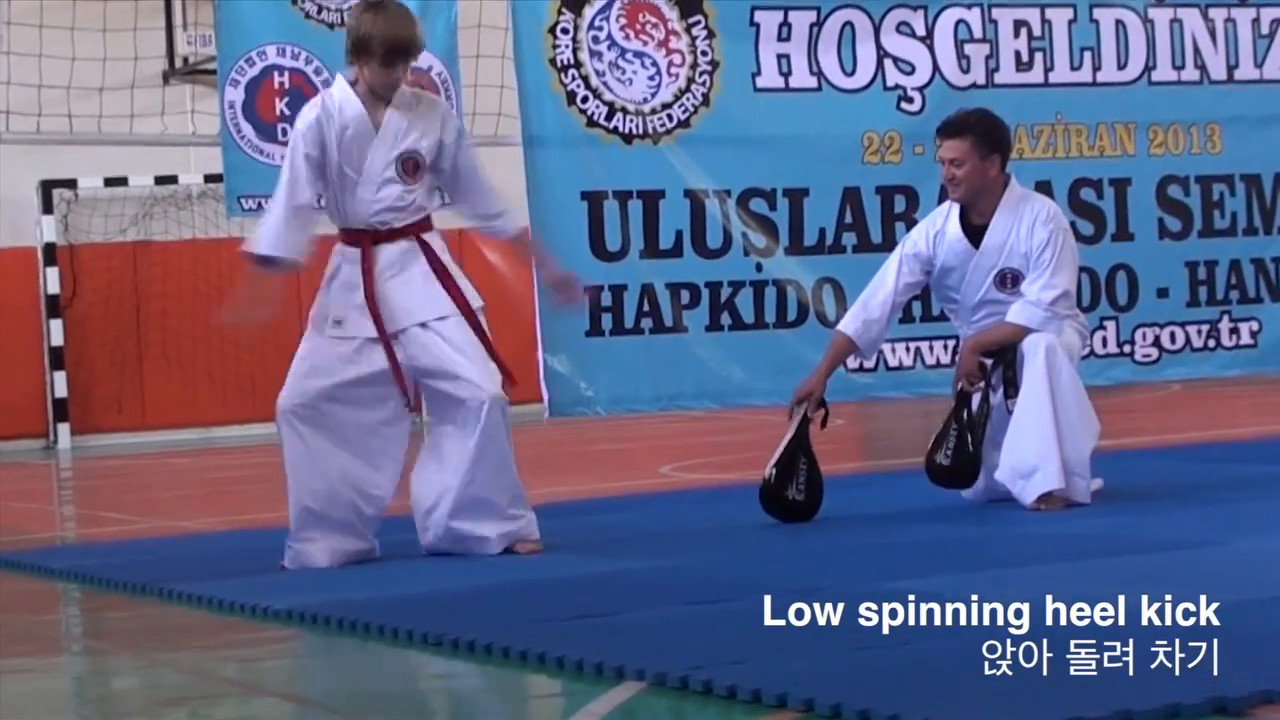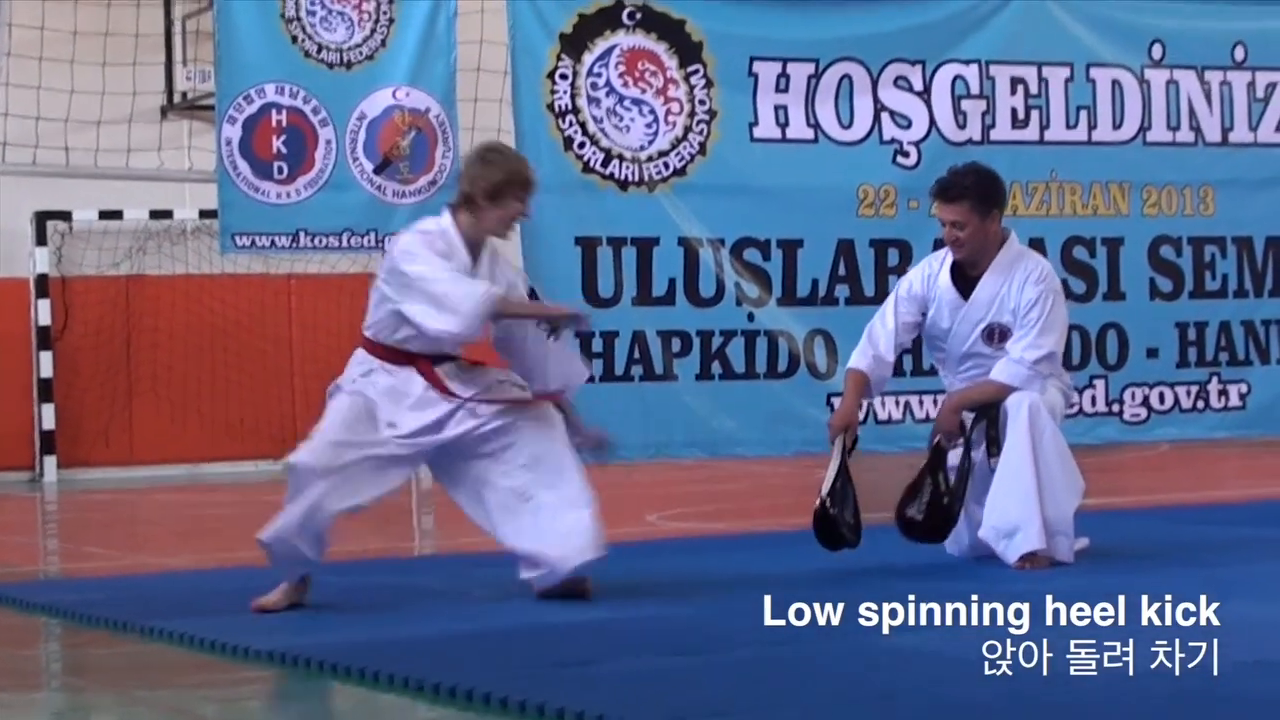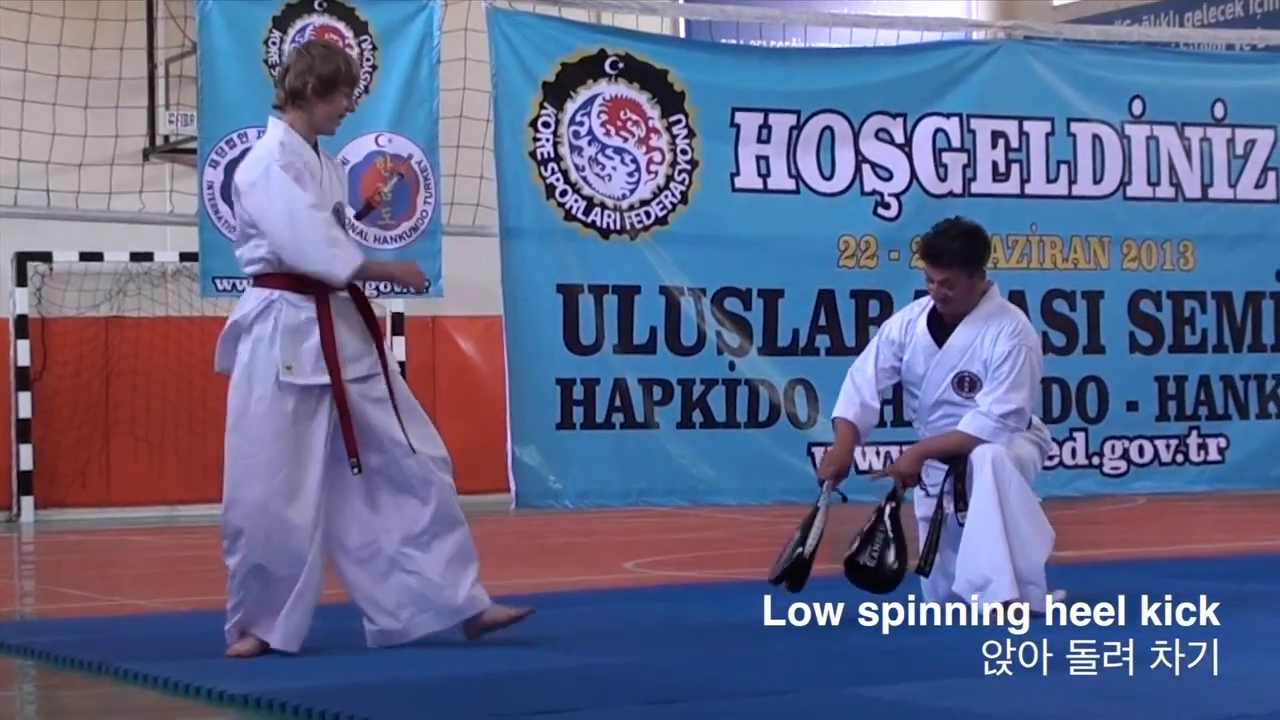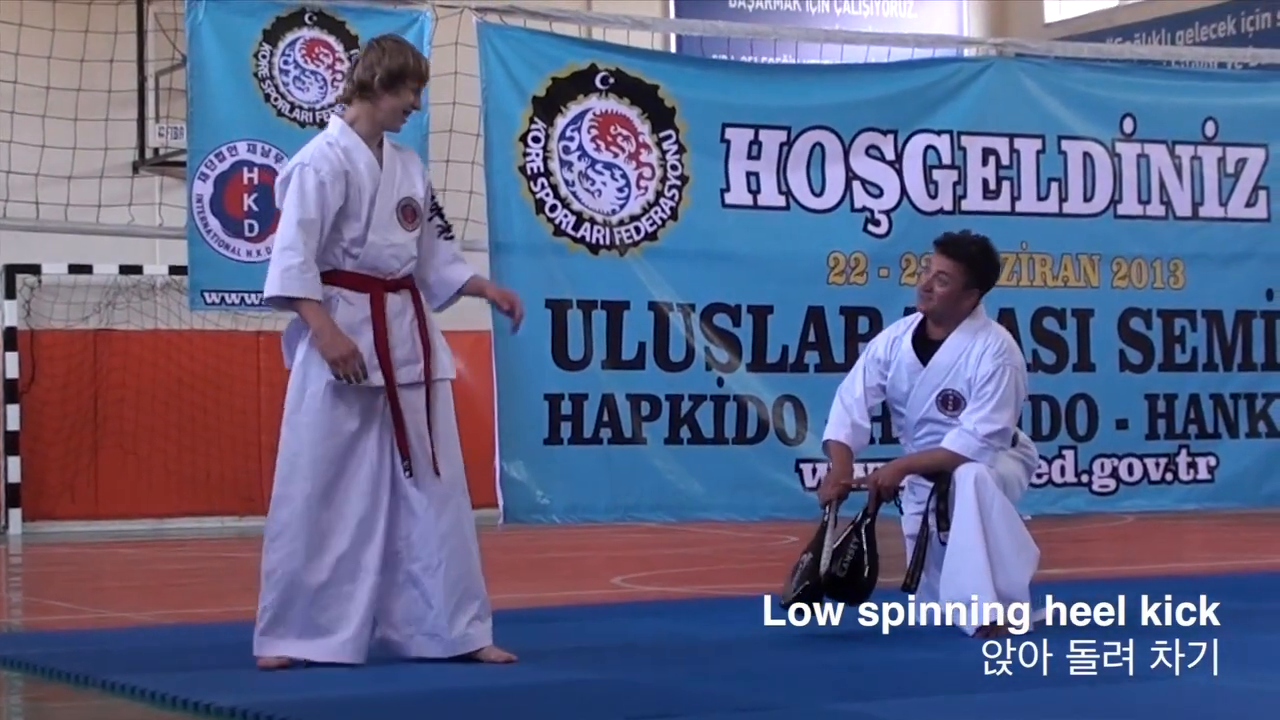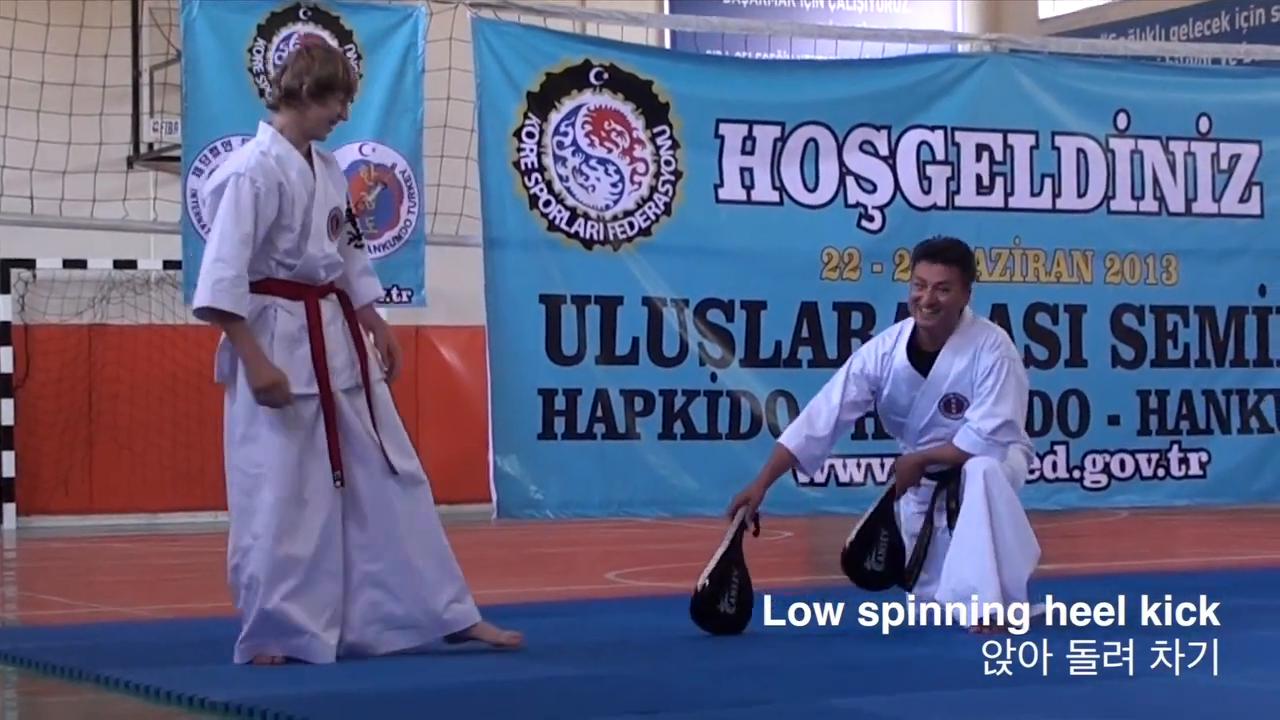
dt=1s
person 1, frame 1
left shoulder: (432, 116)
right shoulder: (319, 119)
left elbow: (475, 192)
right elbow: (292, 205)
left wrist: (541, 262)
left hip: (422, 271)
right hip: (356, 278)
left knee: (474, 393)
right knee: (307, 401)
left ankle: (494, 525)
right ankle: (325, 539)
person 1, frame 2
left shoulder: (495, 265)
right shoulder: (415, 246)
left elbow: (529, 346)
right elbow: (462, 303)
left wrist: (569, 414)
right wrist: (546, 310)
left hip: (445, 383)
right hip: (381, 383)
left knee: (537, 430)
right knee: (320, 471)
left ankle: (553, 566)
right ankle: (294, 579)
person 1, frame 3
left shoulder: (322, 162)
right shoulder: (269, 162)
right elbow: (319, 249)
right wrist: (394, 272)
left hip: (338, 330)
right hip: (283, 335)
left knee: (415, 463)
right knee: (266, 493)
left ankle: (458, 602)
right ankle: (255, 625)
person 1, frame 4
left shoulder: (408, 164)
right shoulder: (324, 160)
left elbow: (432, 253)
right elbow: (292, 257)
left wrist: (488, 291)
right wrist: (327, 332)
left hip: (408, 333)
right hip: (344, 334)
left knee: (433, 487)
right knee: (315, 493)
left ankle: (455, 631)
right ankle: (288, 635)
person 1, frame 5
left shoulder: (328, 168)
right shoulder: (254, 168)
right elbow: (223, 273)
left wrist: (377, 327)
right wrist: (254, 362)
left hip: (336, 339)
right hip: (277, 340)
left knee: (393, 480)
right knee: (273, 501)
left ankle: (451, 615)
right ankle: (272, 636)
person 2, frame 1
left shoulder: (1040, 217)
right shoulder: (935, 230)
left elbow: (1046, 309)
right elbow: (877, 302)
left wrist: (974, 345)
right wrist: (822, 373)
left hip: (1045, 336)
right hip: (981, 355)
left knee: (1041, 350)
right knee: (980, 486)
left ankle: (1055, 480)
person 2, frame 2
left shoulder: (1033, 275)
right shoulder: (927, 275)
left elbow: (1030, 368)
right elbow: (878, 343)
left wrist: (956, 402)
right wrist: (850, 403)
left hip: (1029, 395)
right hip: (963, 413)
left knee: (1024, 408)
right knee: (965, 544)
left ankle: (1038, 539)
person 2, frame 3
left shoulder: (1010, 331)
right shoulder: (909, 322)
left elbow: (1000, 422)
right elbow: (862, 383)
left wrist: (920, 451)
right wrist: (843, 446)
left hip: (1006, 446)
right hip: (937, 466)
left knee: (987, 461)
right knee: (943, 594)
left ankle: (1012, 590)
person 2, frame 4
left shoulder: (995, 350)
right shoulder: (895, 339)
left elbow: (980, 441)
right elbow: (850, 406)
left wrist: (901, 466)
right wrist: (840, 467)
left hip: (993, 463)
right hip: (924, 483)
left knee: (971, 480)
left ankle: (998, 605)
person 2, frame 5
left shoulder: (991, 346)
right shoulder: (883, 351)
left elbow: (991, 436)
right elbow: (821, 416)
left wrist: (918, 459)
right wrist: (761, 484)
left hip: (989, 459)
right hip: (923, 481)
left knee: (984, 474)
right knee: (933, 607)
left ankle: (994, 602)
